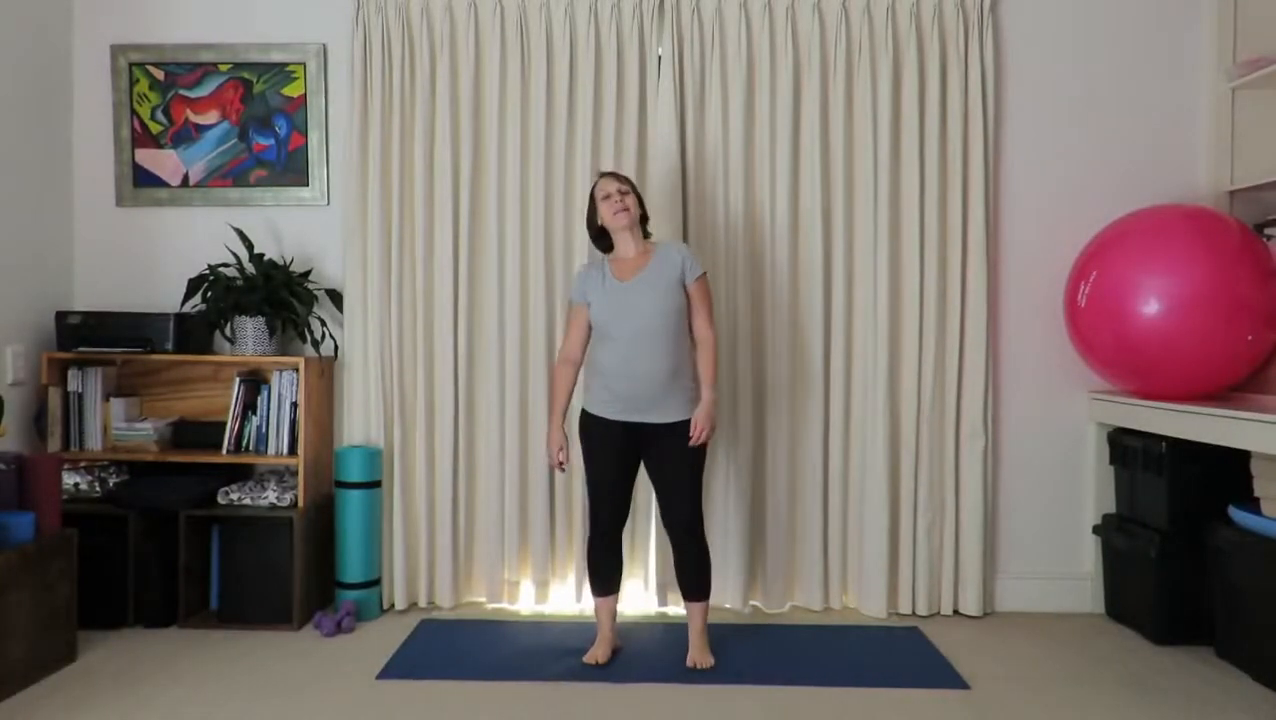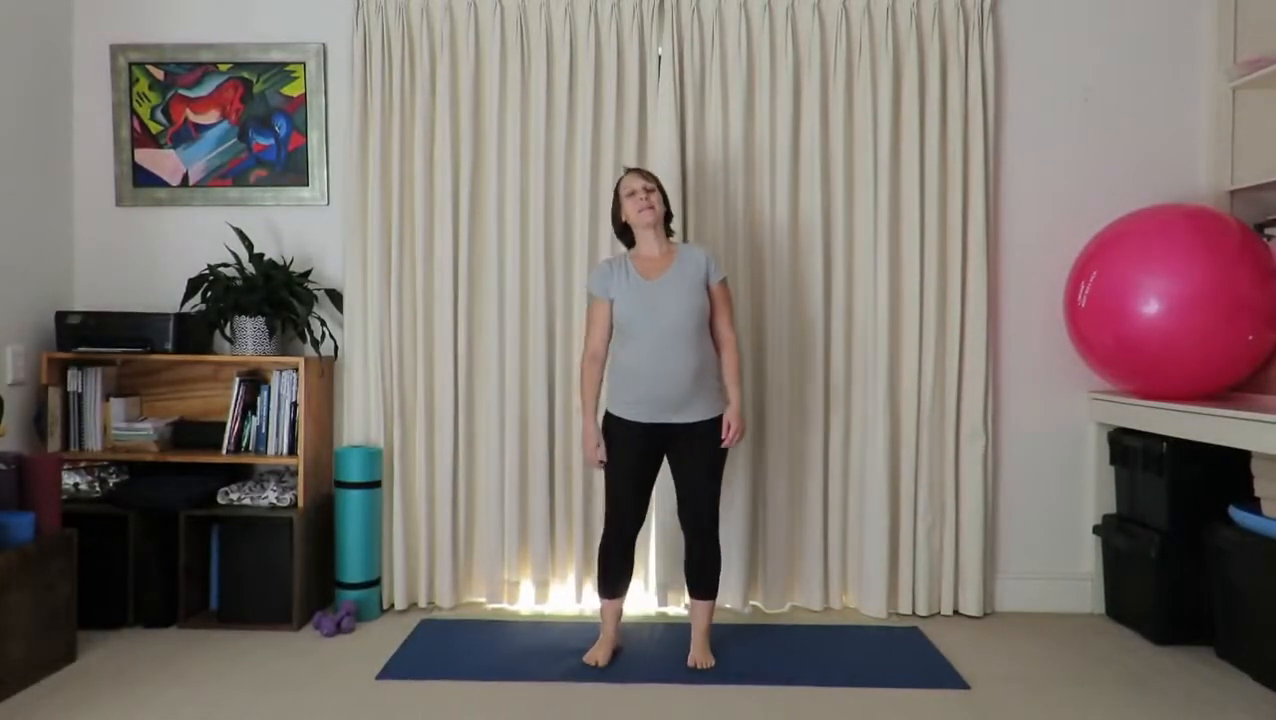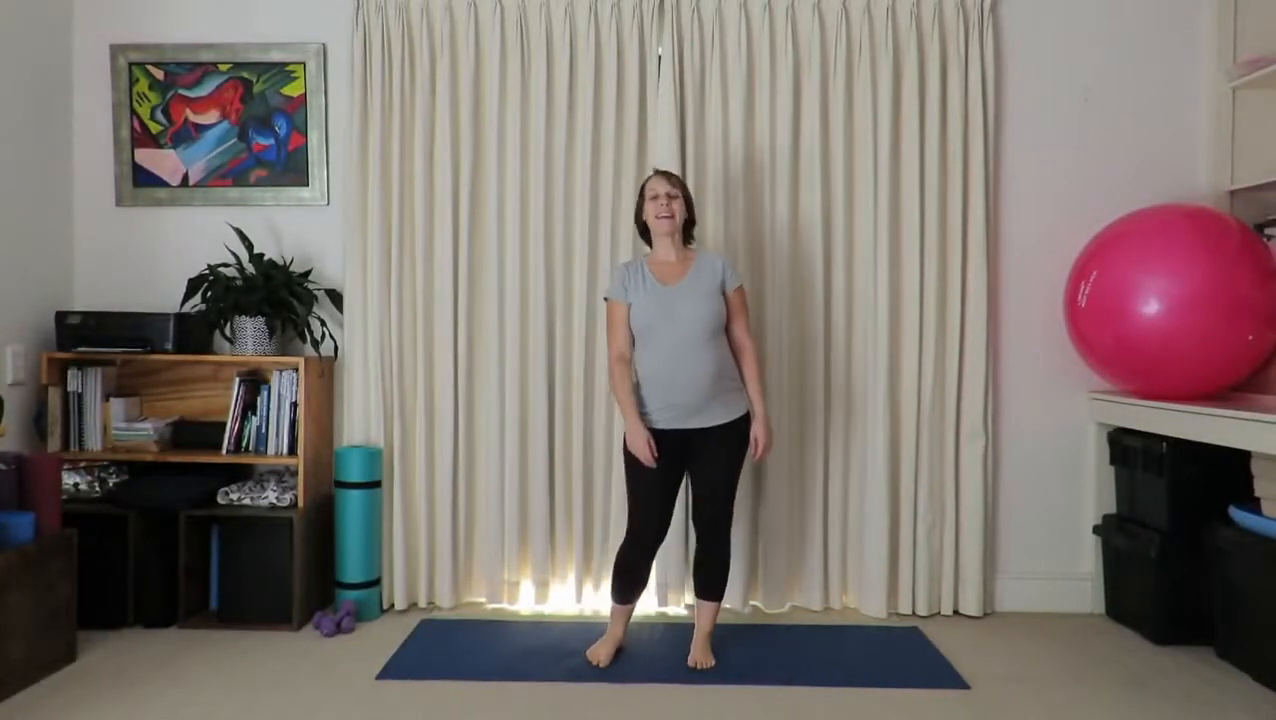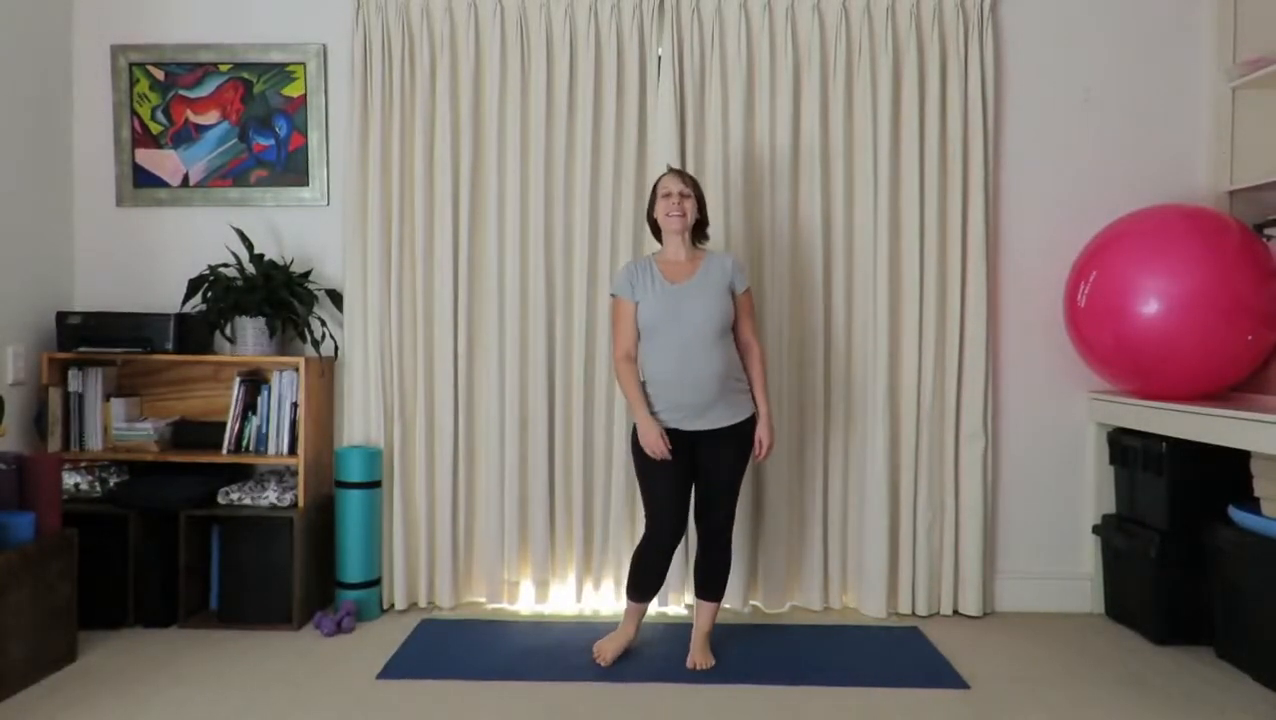
dt=0.2s
person 1, frame 1
left shoulder: (678, 259)
right shoulder: (589, 276)
left elbow: (704, 336)
right elbow: (570, 355)
left wrist: (707, 400)
right wrist: (555, 424)
left hip: (674, 419)
right hip: (606, 420)
left knee: (685, 525)
right knee: (604, 525)
left ankle: (698, 636)
right ankle: (606, 634)
person 1, frame 2
left shoulder: (701, 262)
right shoulder: (609, 273)
left elbow: (725, 339)
right elbow: (594, 353)
left wrist: (735, 402)
right wrist: (589, 421)
left hip: (699, 419)
right hip: (630, 421)
left knee: (700, 526)
right knee: (620, 525)
left ankle: (700, 637)
right ankle: (608, 634)
person 1, frame 3
left shoulder: (718, 269)
right shoulder: (626, 277)
left elbow: (743, 345)
right elbow: (618, 357)
left wrist: (759, 411)
right wrist: (633, 423)
left hip: (721, 423)
right hip: (655, 426)
left knee: (714, 529)
right knee: (645, 530)
left ankle: (702, 637)
right ankle: (615, 631)
person 1, frame 4
left shoulder: (727, 269)
right shoulder: (634, 274)
left elbow: (749, 346)
right elbow: (624, 356)
left wrist: (763, 413)
right wrist: (643, 419)
left hip: (727, 425)
right hip: (663, 427)
left knee: (715, 530)
right knee: (663, 530)
left ankle: (700, 637)
right ankle: (628, 626)
